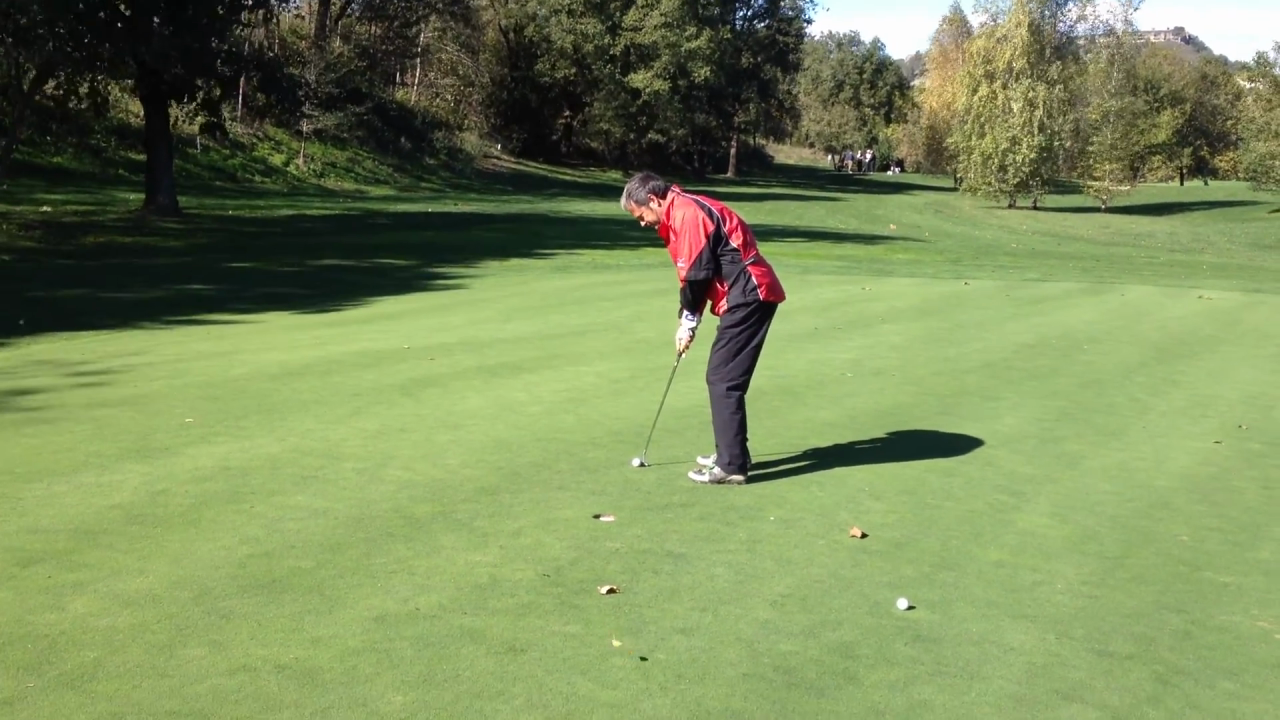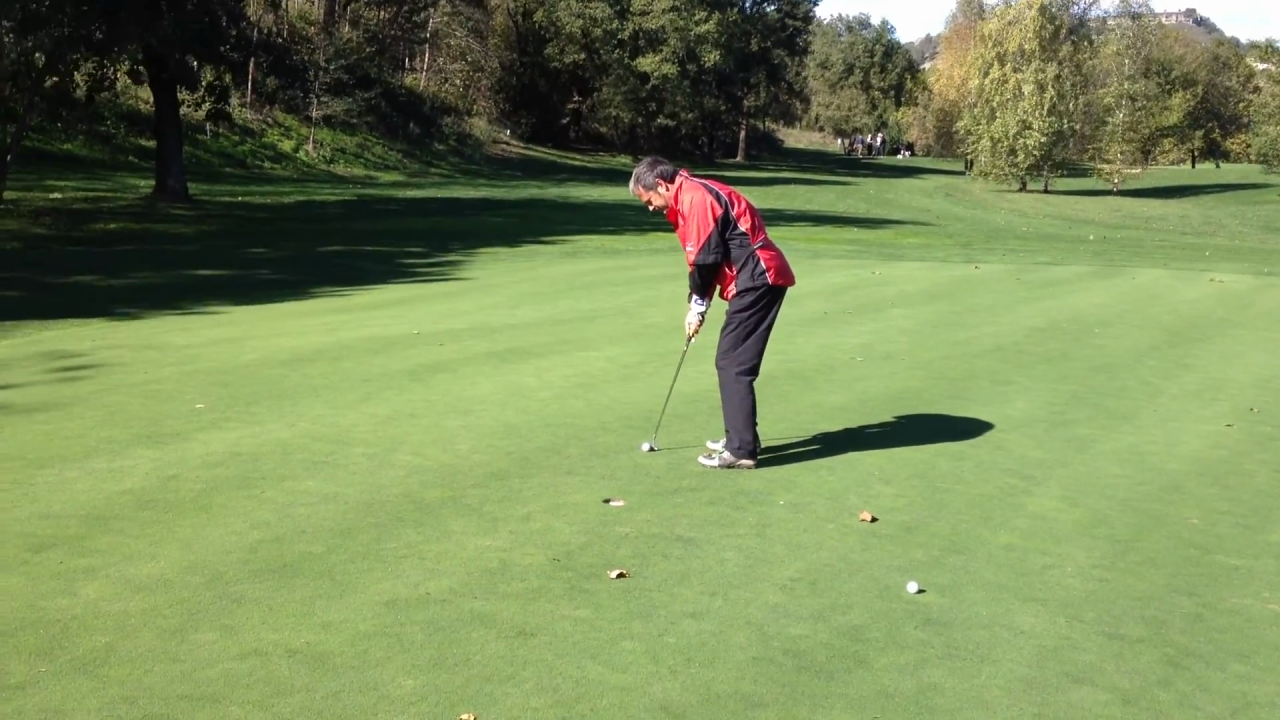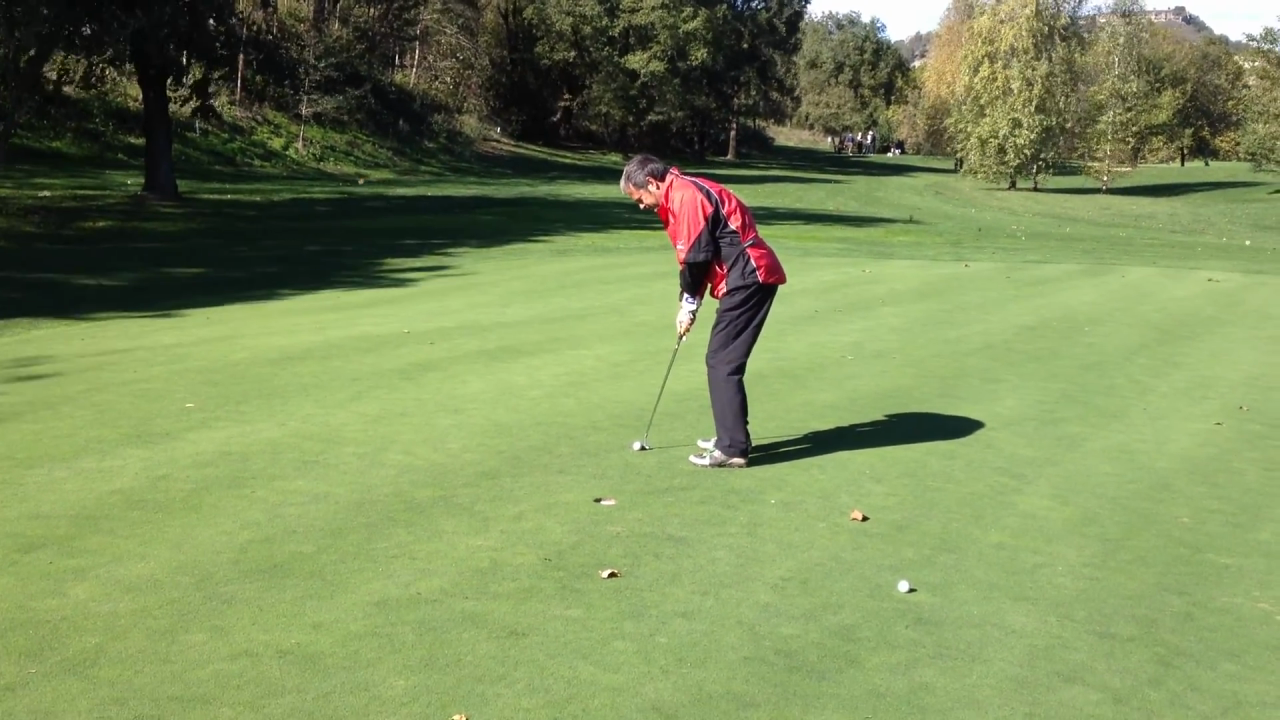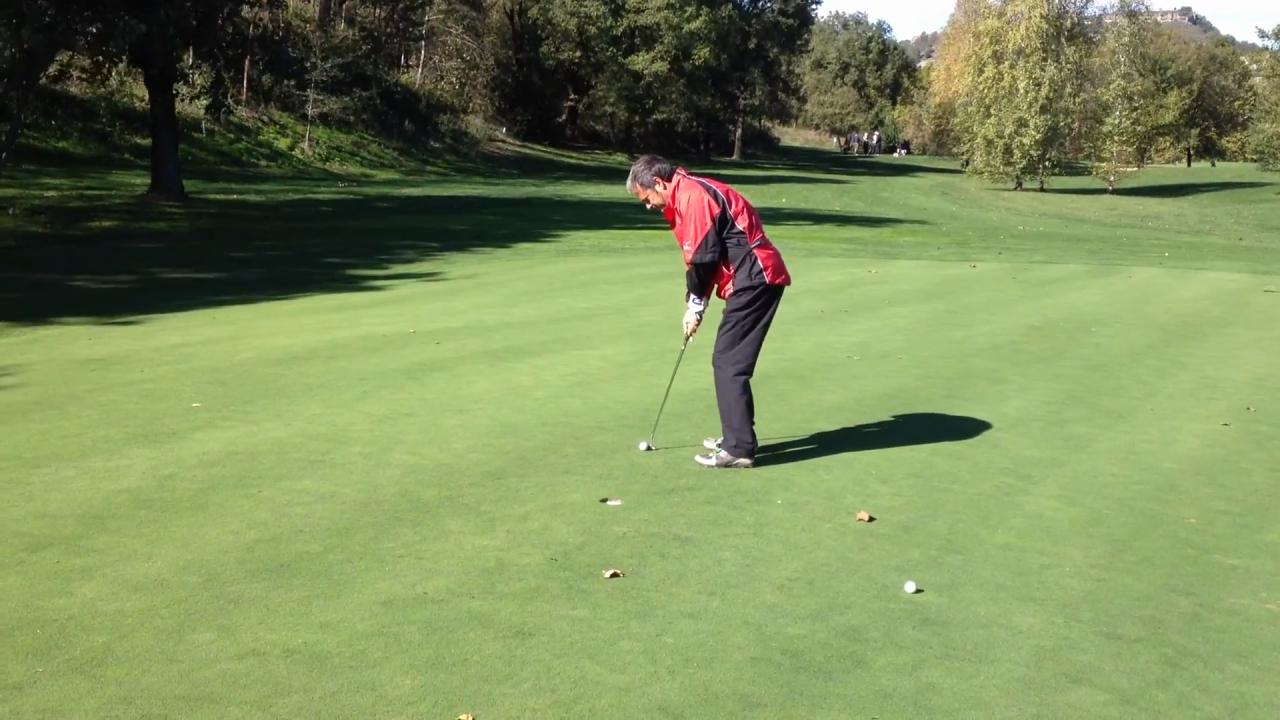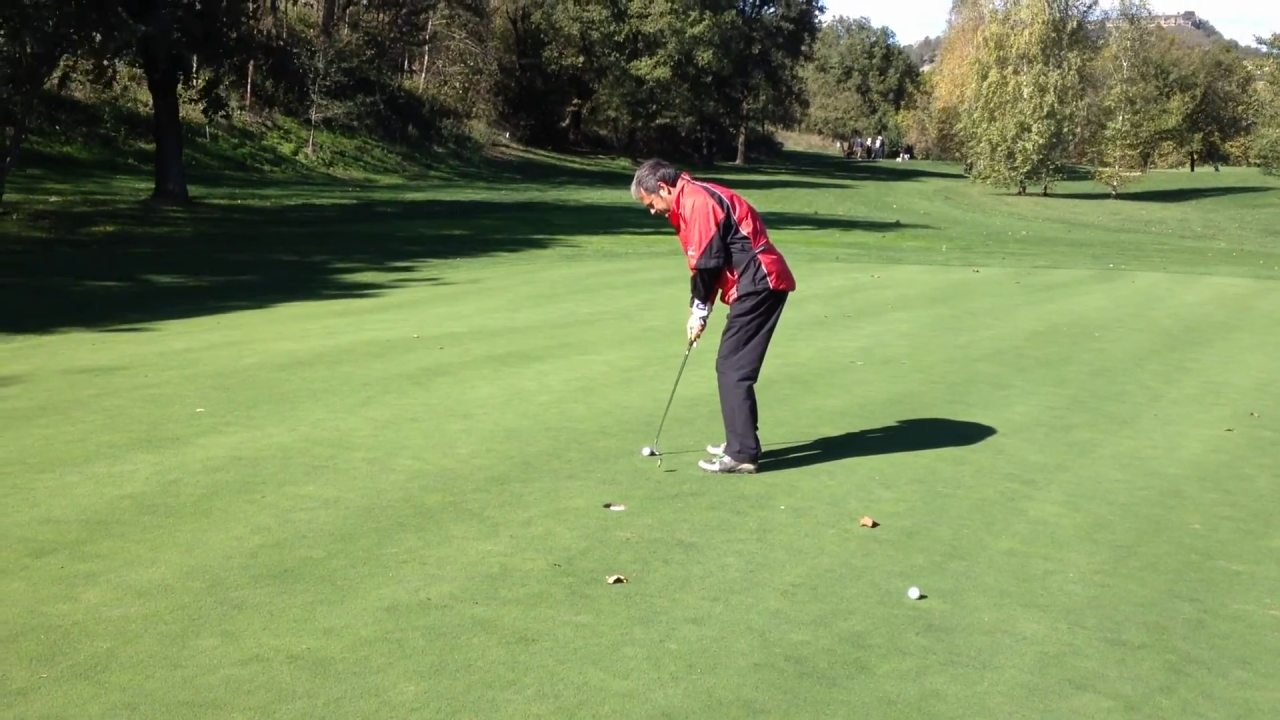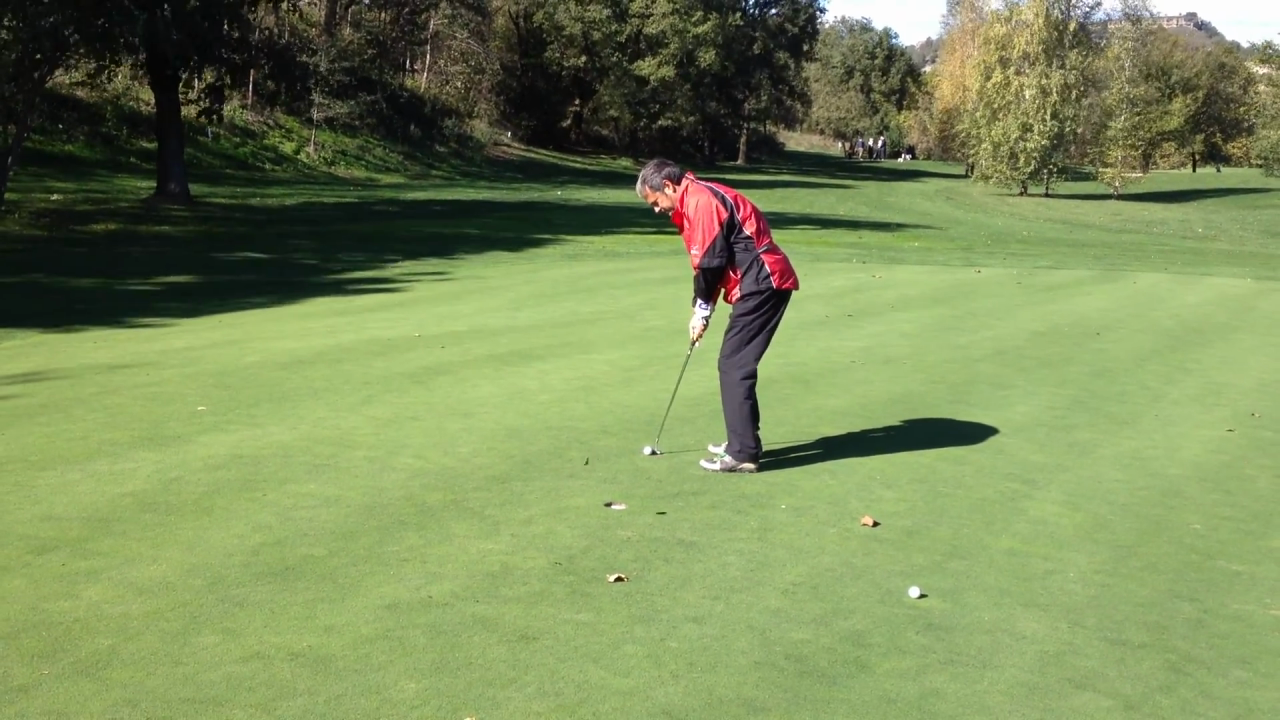
dt=0.3s
person 1, frame 1
left shoulder: (686, 213)
right shoulder: (681, 213)
left elbow: (697, 273)
right elbow: (695, 273)
left wrist: (688, 321)
right wrist: (688, 319)
left hip: (749, 295)
right hip: (749, 295)
left knee: (722, 379)
right knee: (724, 377)
left ankle: (731, 464)
right ankle: (731, 453)
person 1, frame 2
left shoulder: (695, 197)
right shoulder: (690, 197)
left elbow: (705, 258)
right elbow: (704, 256)
left wrist: (697, 305)
right wrist: (698, 304)
left hip: (758, 280)
right hip: (758, 279)
left knee: (732, 363)
right knee: (734, 361)
left ankle: (741, 449)
right ankle: (742, 438)
person 1, frame 3
left shoulder: (685, 195)
right shoulder: (680, 195)
left elbow: (696, 256)
right elbow: (694, 255)
left wrist: (688, 304)
right wrist: (689, 303)
left hip: (748, 278)
right hip: (749, 277)
left knee: (721, 361)
right knee: (724, 359)
left ankle: (732, 448)
right ankle: (732, 436)
person 1, frame 4
left shoulder: (692, 195)
right shoulder: (688, 195)
left elbow: (703, 256)
right elbow: (701, 255)
left wrist: (695, 305)
right wrist: (696, 304)
left hip: (754, 278)
right hip: (755, 278)
left knee: (728, 362)
right knee: (731, 360)
left ankle: (739, 448)
right ankle: (739, 437)
person 1, frame 5
left shoulder: (697, 201)
right shoulder: (692, 200)
left elbow: (707, 262)
right elbow: (705, 261)
left wrist: (699, 309)
right wrist: (700, 309)
left hip: (758, 284)
right hip: (759, 283)
left knee: (732, 367)
right knee: (734, 365)
left ankle: (742, 453)
right ankle: (742, 442)
person 1, frame 6
left shoulder: (701, 200)
right shoulder: (695, 201)
left elbow: (710, 261)
right elbow: (708, 260)
left wrist: (702, 309)
right wrist: (701, 309)
left hip: (763, 283)
right hip: (763, 283)
left knee: (734, 366)
right knee: (736, 364)
left ankle: (743, 453)
right ankle: (743, 442)
